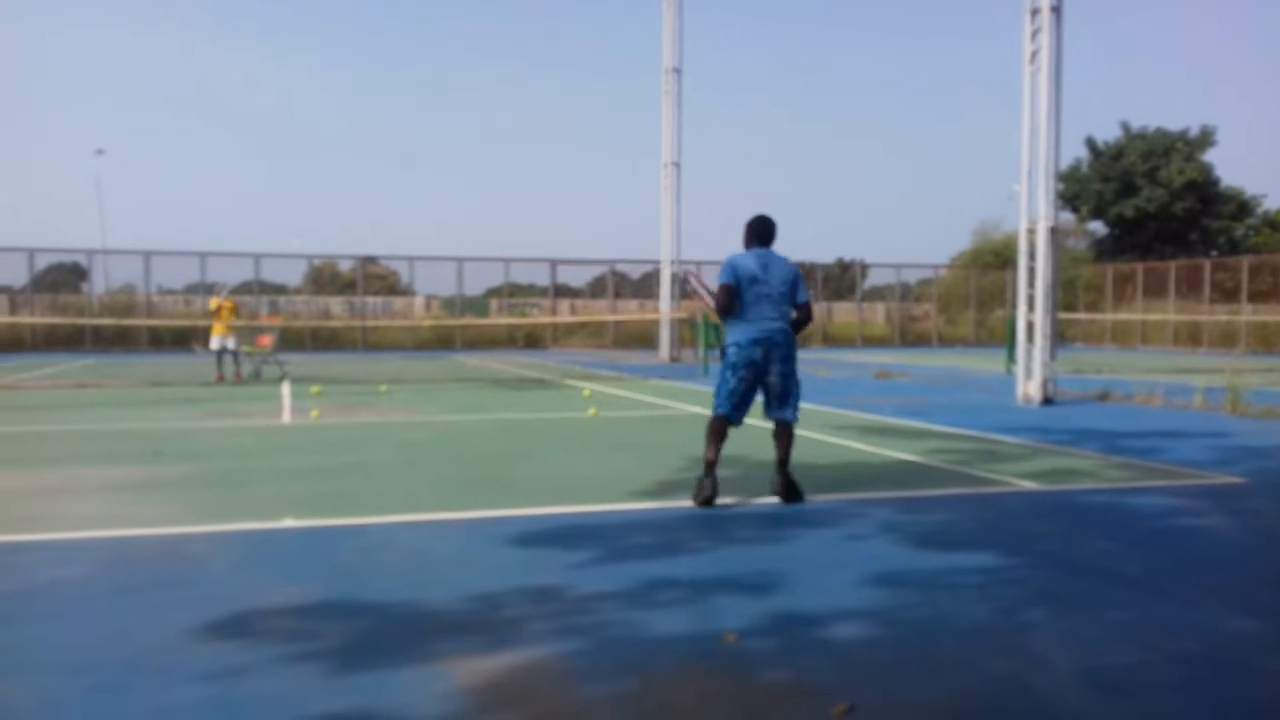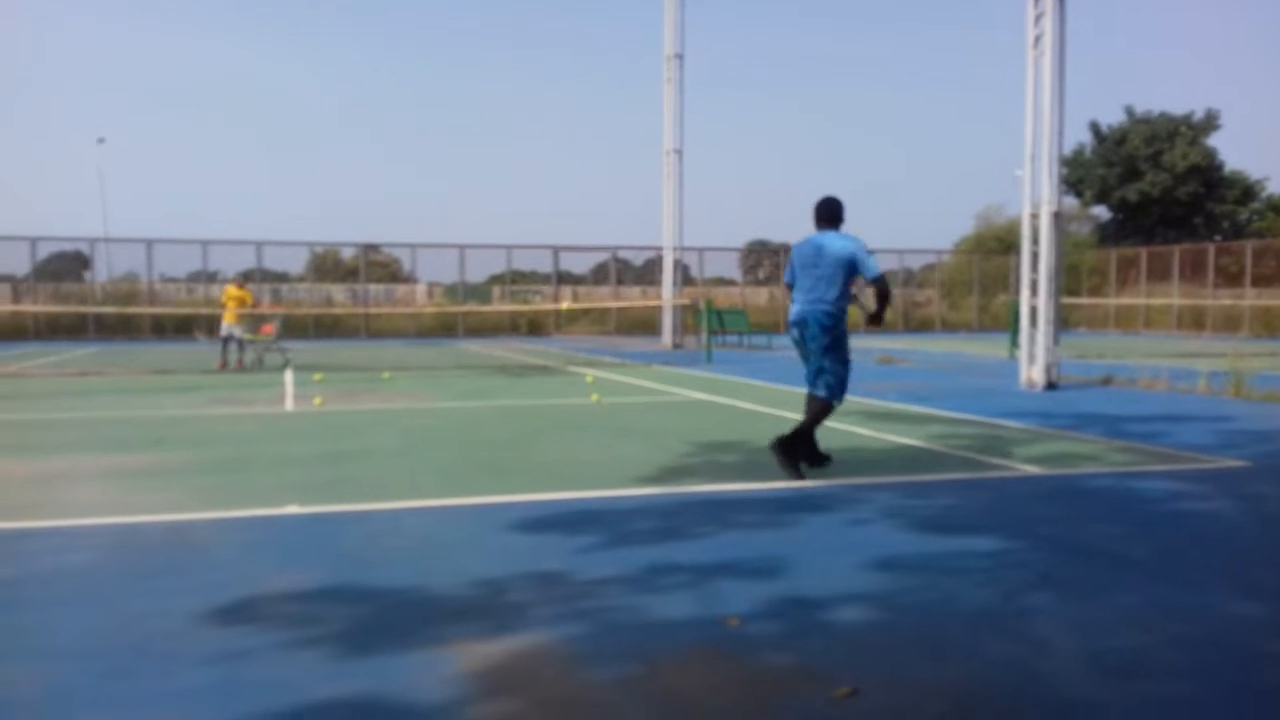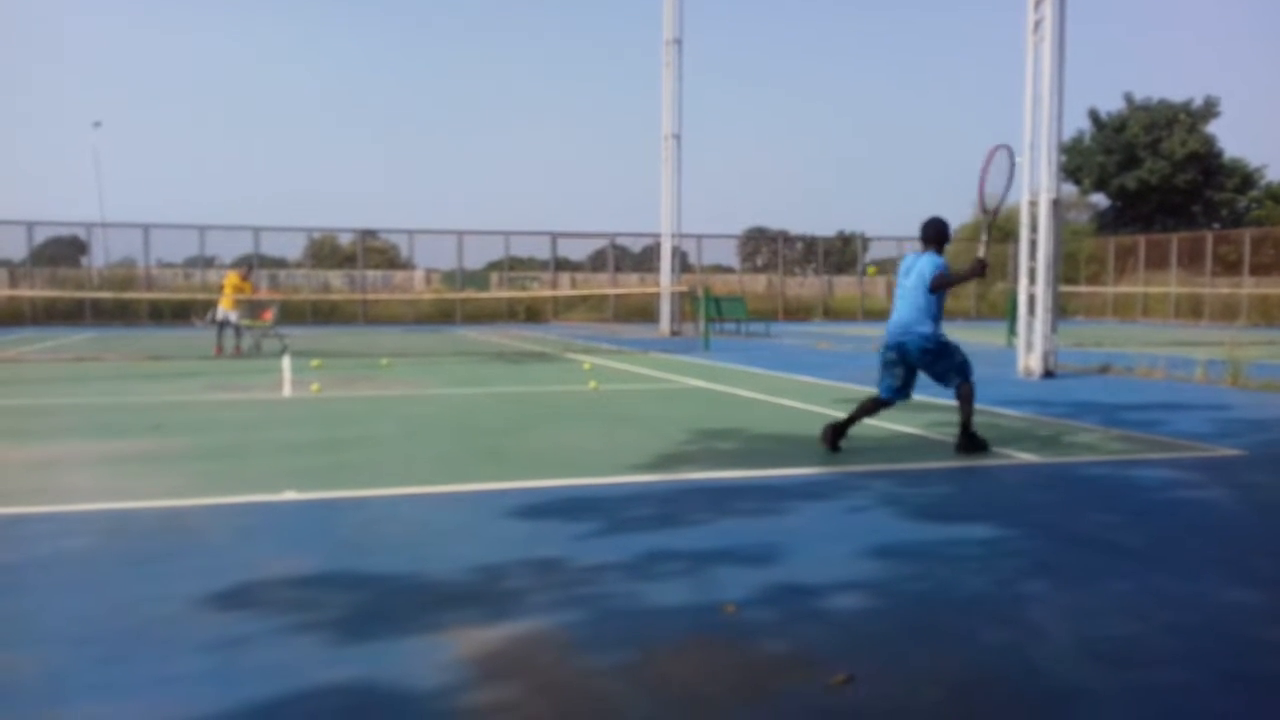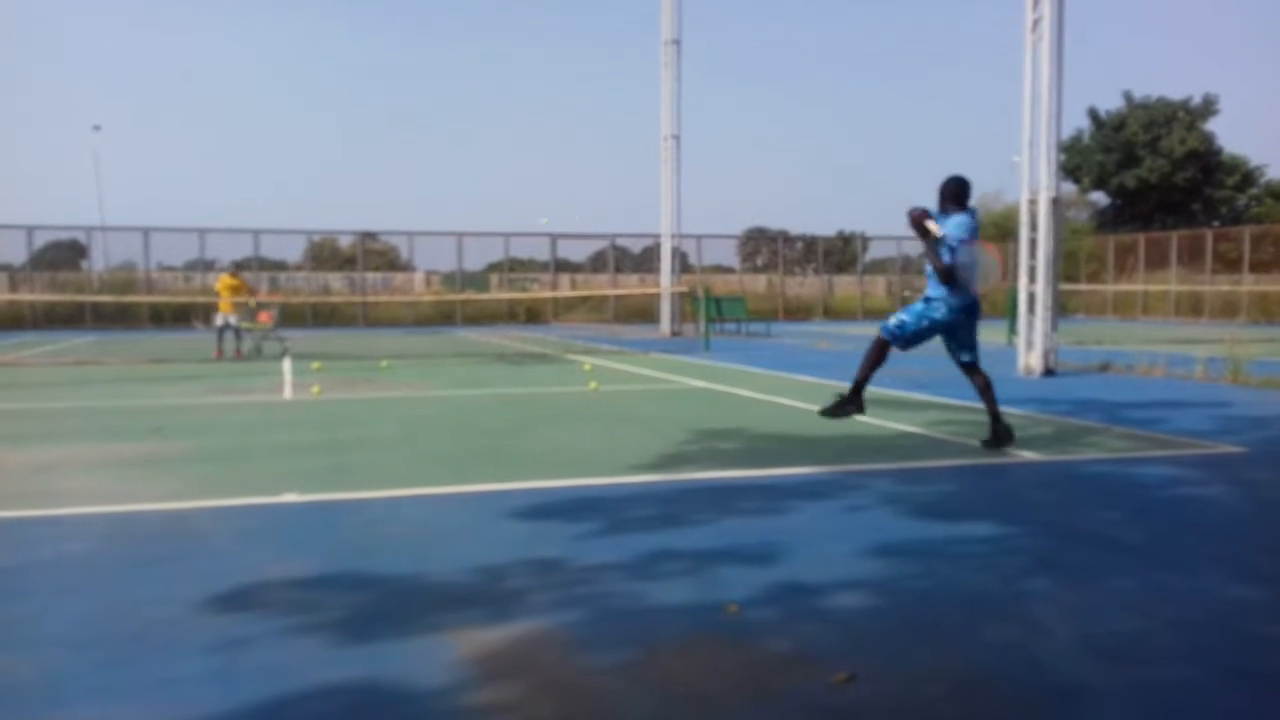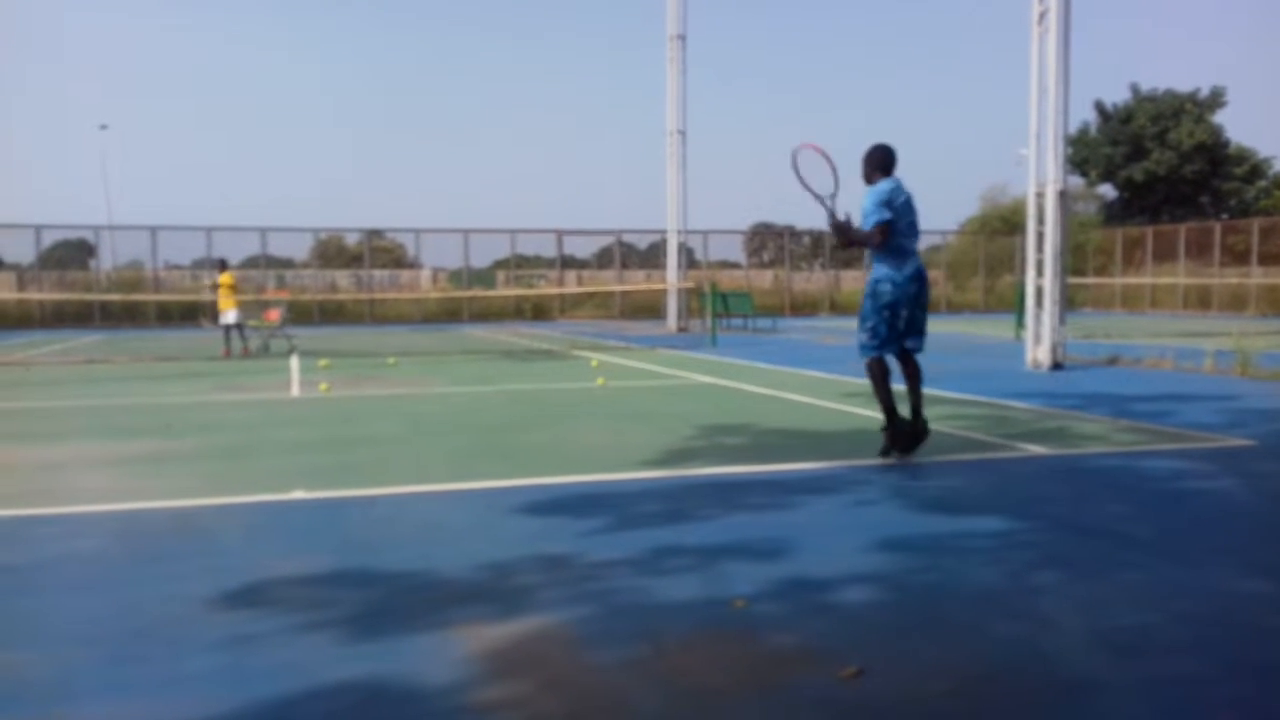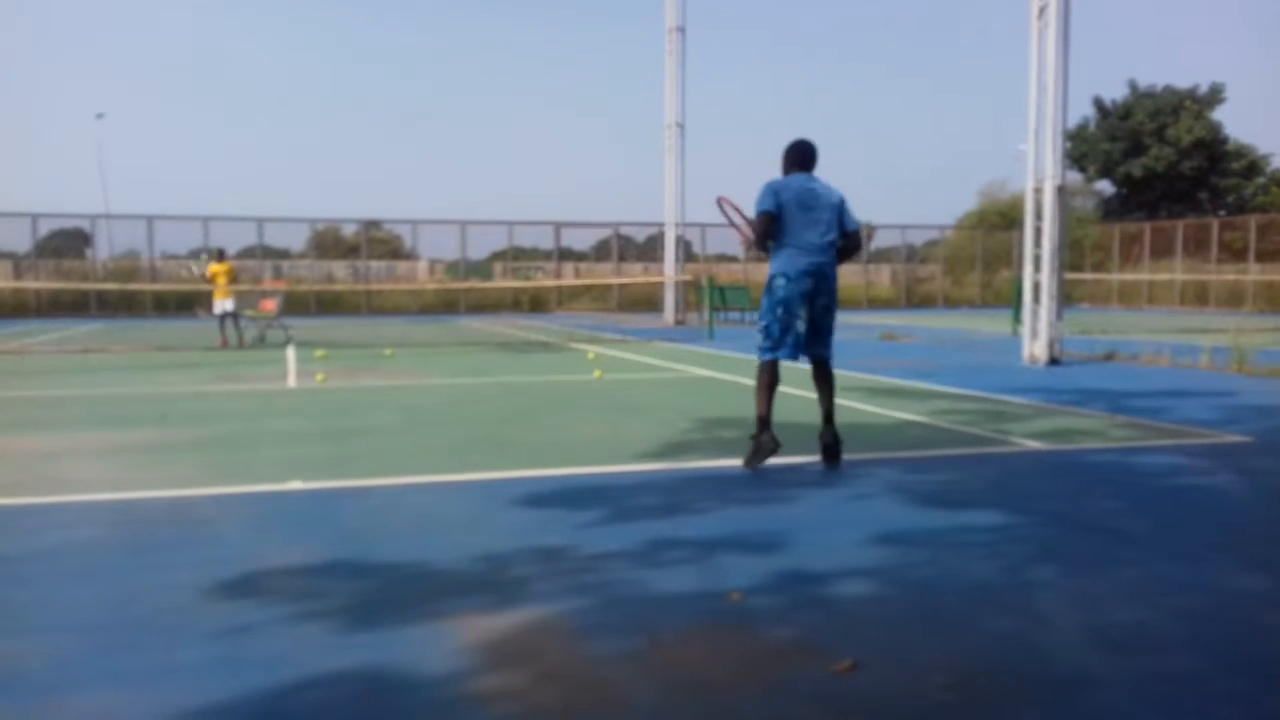
dt=0.5s
person 1, frame 1
left shoulder: (734, 263)
right shoulder: (790, 269)
left elbow: (724, 303)
right elbow: (805, 315)
left wrist: (726, 317)
left hip: (742, 345)
right hip: (779, 345)
left knee: (722, 414)
right knee: (783, 417)
left ankle: (709, 475)
right ankle: (783, 473)
person 1, frame 2
left shoulder: (799, 248)
right shoulder: (853, 247)
right elbow: (882, 287)
right wrist: (878, 313)
left hip: (799, 320)
right hip: (826, 322)
left knee: (819, 386)
right knee: (828, 394)
left ankle: (804, 445)
right ankle: (791, 442)
person 1, frame 3
left shoulder: (908, 262)
right shoulder: (935, 263)
right elbow: (936, 284)
right wrist: (970, 273)
left hip: (895, 342)
right hip: (926, 342)
left knee: (889, 396)
right knee: (962, 376)
left ankle: (839, 427)
right ankle: (966, 437)
person 1, frame 4
left shoulder: (957, 230)
right shoulder: (957, 217)
left elbow: (945, 277)
right elbow: (917, 214)
left wrist: (931, 251)
right wrist: (920, 220)
left hip: (944, 303)
right hip: (965, 304)
left knee: (885, 337)
right knee: (970, 365)
left ankle: (853, 397)
right ankle: (998, 425)
person 1, frame 5
left shoulder: (876, 194)
right shoulder: (902, 192)
left elbow: (879, 238)
left wrist: (849, 233)
right wrist: (854, 236)
left hip: (890, 281)
right hip: (915, 278)
left knee: (872, 353)
right knee: (907, 352)
left ankle: (894, 425)
right ankle: (915, 421)
person 1, frame 6
left shoulder: (775, 188)
right shoulder: (833, 195)
left elbow: (761, 231)
right elbow: (854, 243)
left wrist: (764, 245)
left hip: (787, 276)
right hip: (824, 277)
left knee: (770, 355)
right knee: (820, 357)
left ankle: (763, 432)
right ankle: (828, 428)
